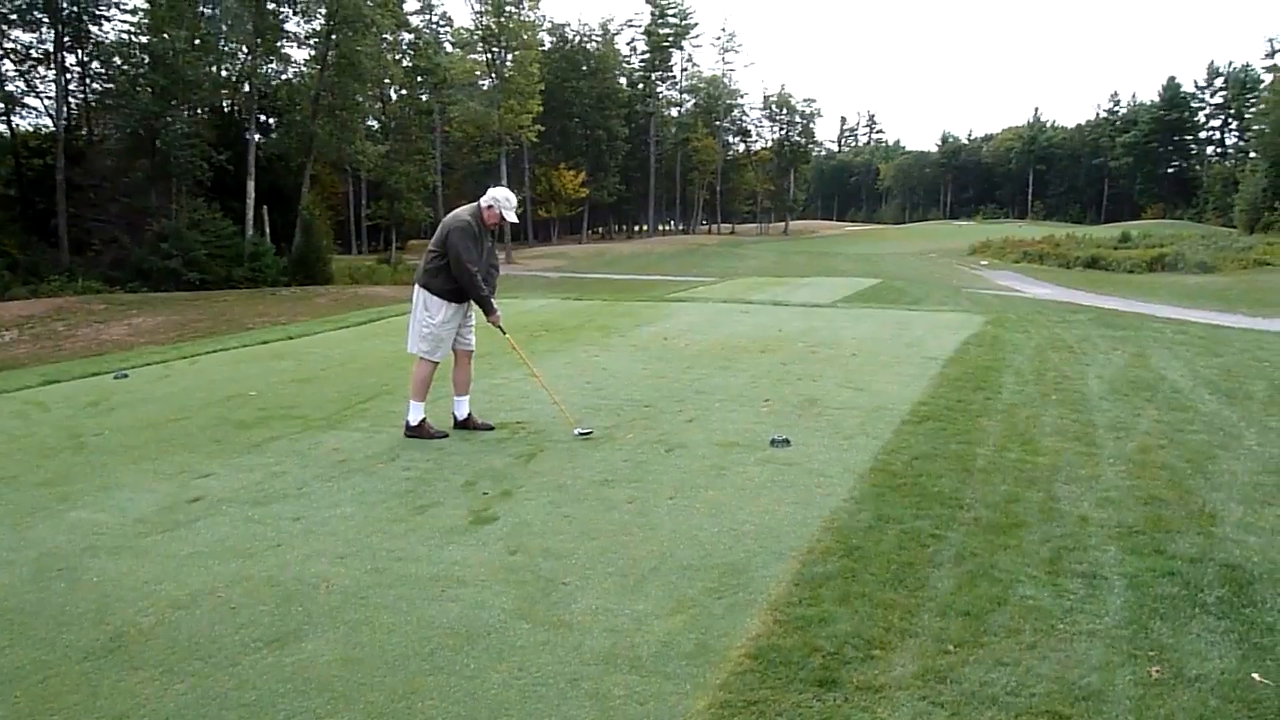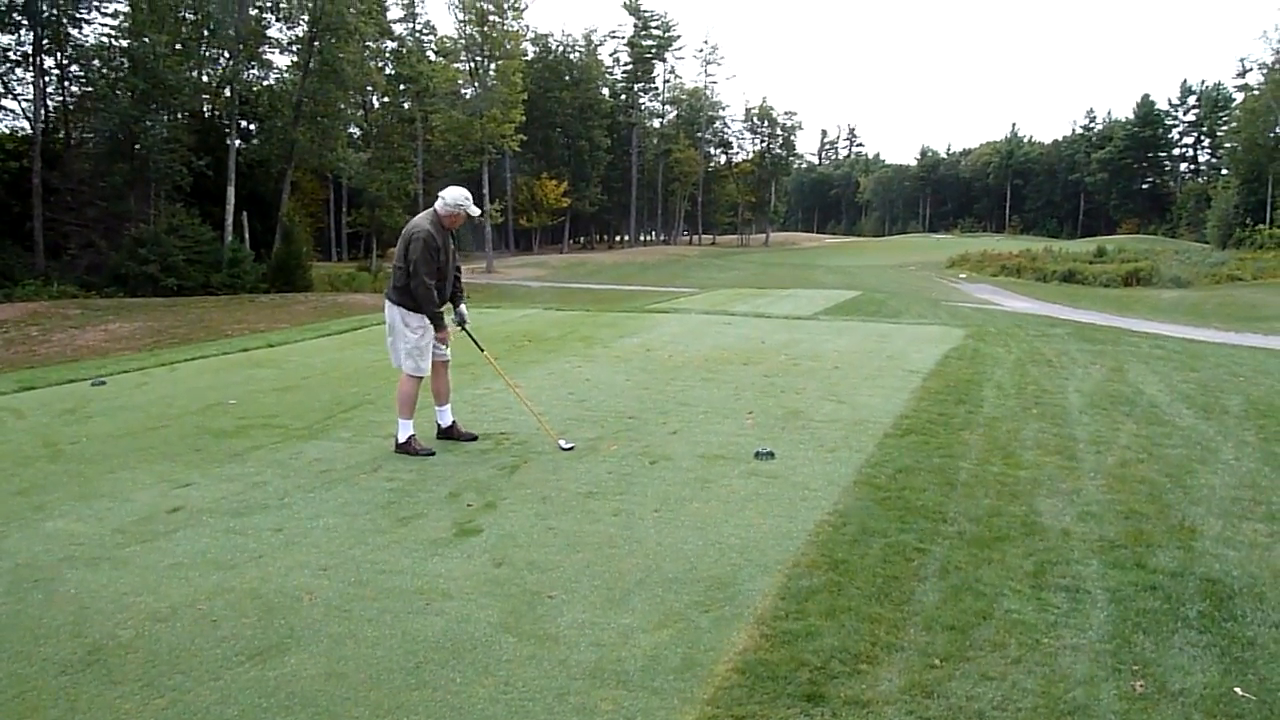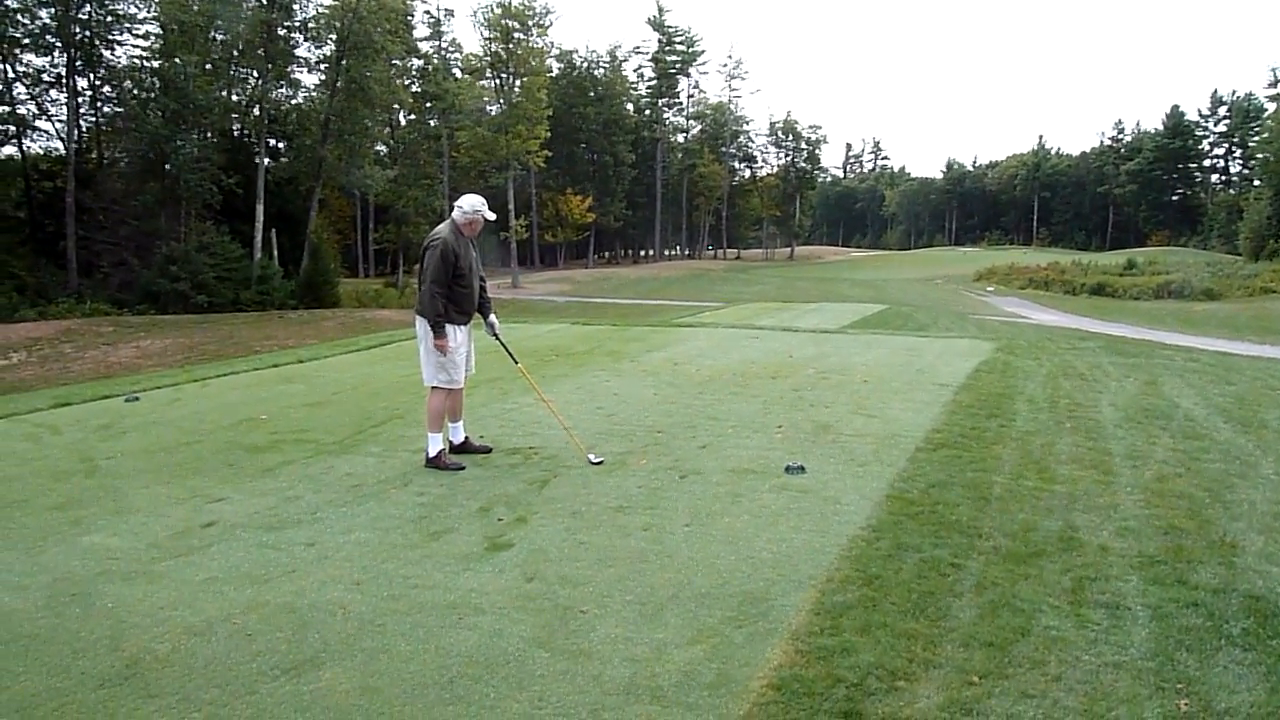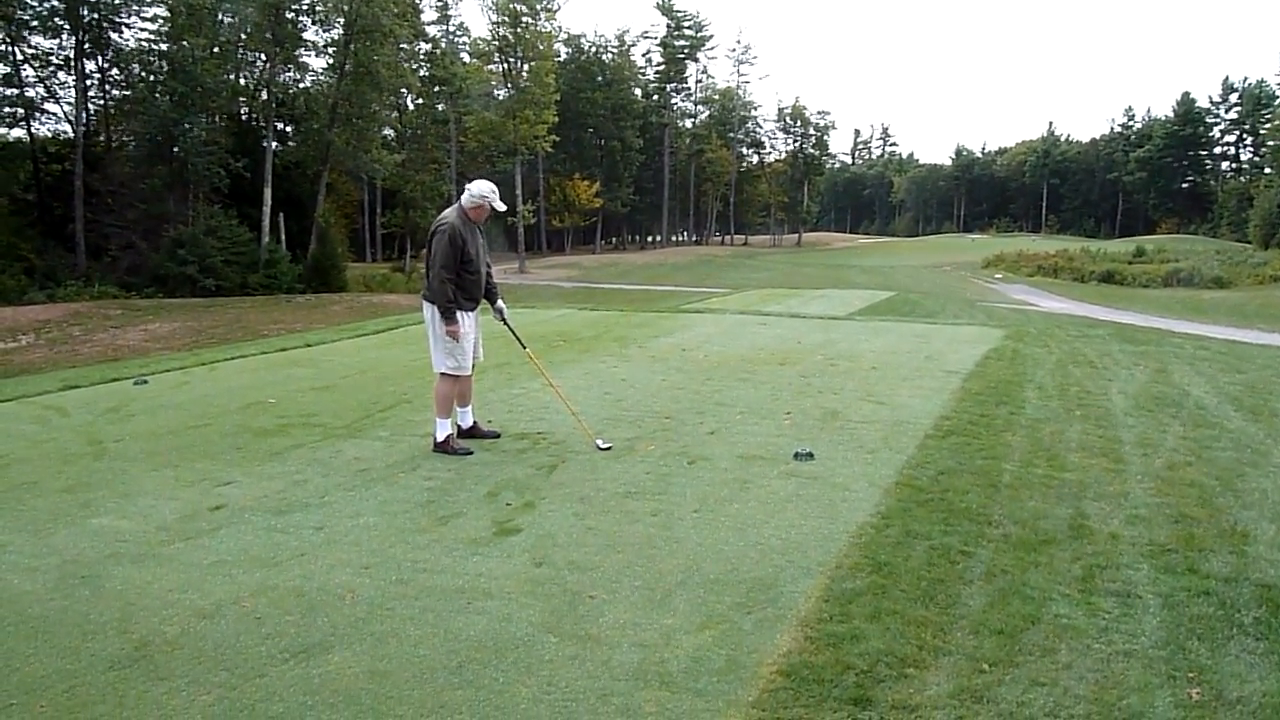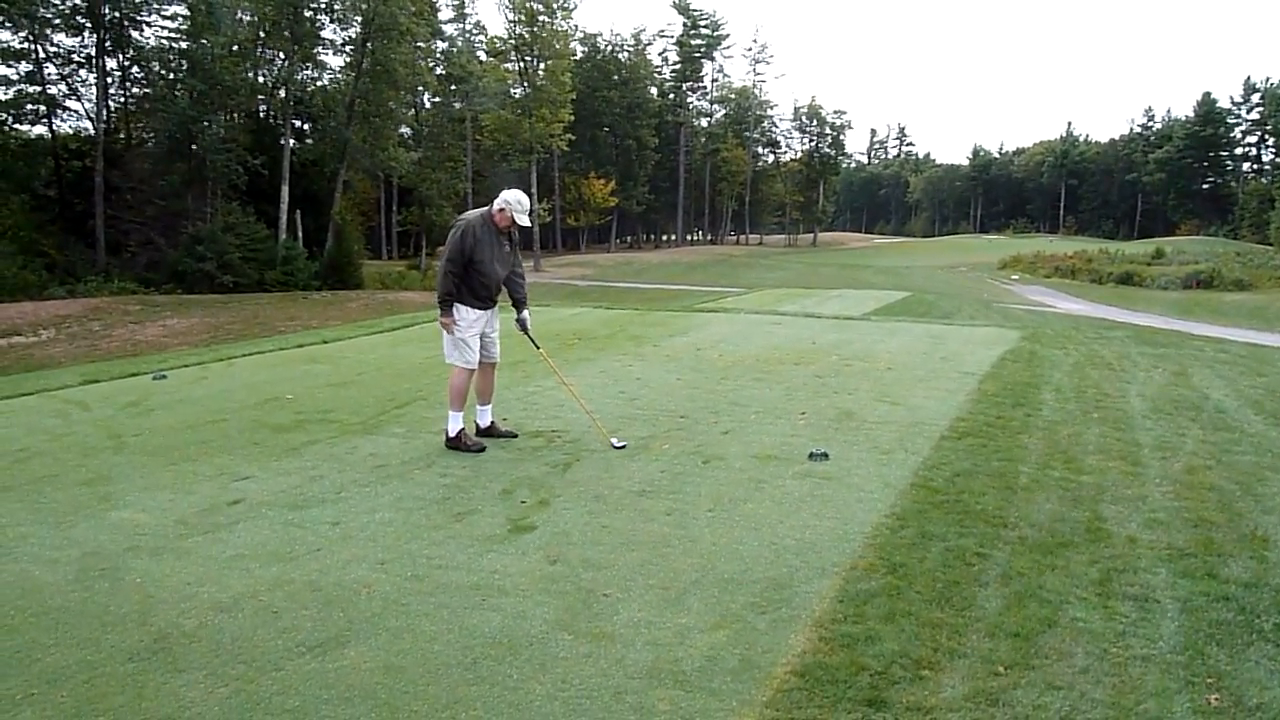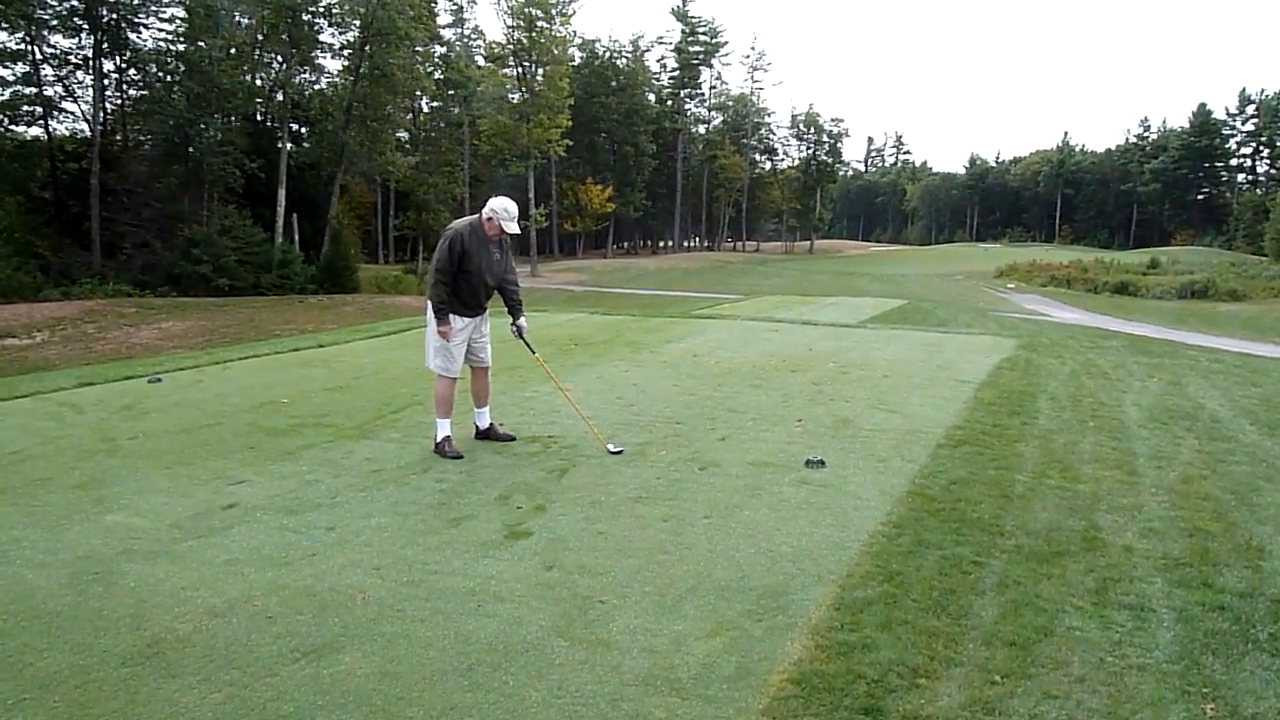
dt=0.7s
person 1, frame 1
left shoulder: (486, 225)
right shoulder: (462, 224)
left elbow: (490, 265)
right elbow: (467, 271)
left wrist: (489, 299)
right wrist: (488, 307)
left hip: (460, 298)
right hip: (437, 297)
left knee: (465, 353)
right knee: (429, 356)
left ankle: (462, 415)
right ankle: (415, 421)
person 1, frame 2
left shoulder: (444, 229)
right shoulder: (423, 233)
left elbow: (453, 269)
right elbow: (422, 284)
left wrist: (459, 302)
right wrist: (439, 324)
left hip: (428, 309)
right hip: (410, 310)
left knee: (441, 363)
right knee: (414, 370)
left ankle: (446, 424)
right ankle: (404, 438)
person 1, frame 3
left shoulder: (465, 239)
right shoulder: (442, 242)
left elbow: (478, 280)
right elbow: (432, 290)
left wrist: (487, 312)
right wrist: (438, 331)
left hip: (460, 322)
right hip: (442, 325)
left knee: (458, 382)
right knee: (442, 385)
left ankle: (457, 439)
right ankle: (434, 451)
person 1, frame 4
left shoulder: (473, 225)
right shoulder: (449, 227)
left elbow: (484, 265)
right elbow: (440, 276)
left wrist: (494, 298)
right wrist: (449, 317)
left hip: (467, 308)
right hip: (449, 311)
left knee: (467, 367)
right knee: (451, 371)
left ankle: (466, 423)
right ankle: (443, 436)
person 1, frame 5
left shoulder: (509, 233)
right shoulder: (468, 226)
left elbow: (515, 271)
right elbow: (449, 269)
left wrist: (521, 306)
right wrist: (445, 309)
left hip: (488, 307)
right hip: (463, 307)
left knee: (488, 363)
right knee: (465, 366)
left ankle: (484, 422)
right ankle: (454, 431)
person 1, frame 6
left shoulder: (501, 239)
right shoulder: (457, 234)
left elbow: (508, 278)
right elbow: (438, 278)
left wrist: (517, 313)
right wrist: (442, 318)
left hip: (478, 313)
right hip: (451, 314)
left knee: (481, 368)
right knee: (447, 373)
left ankle: (483, 425)
right ankle: (442, 437)
